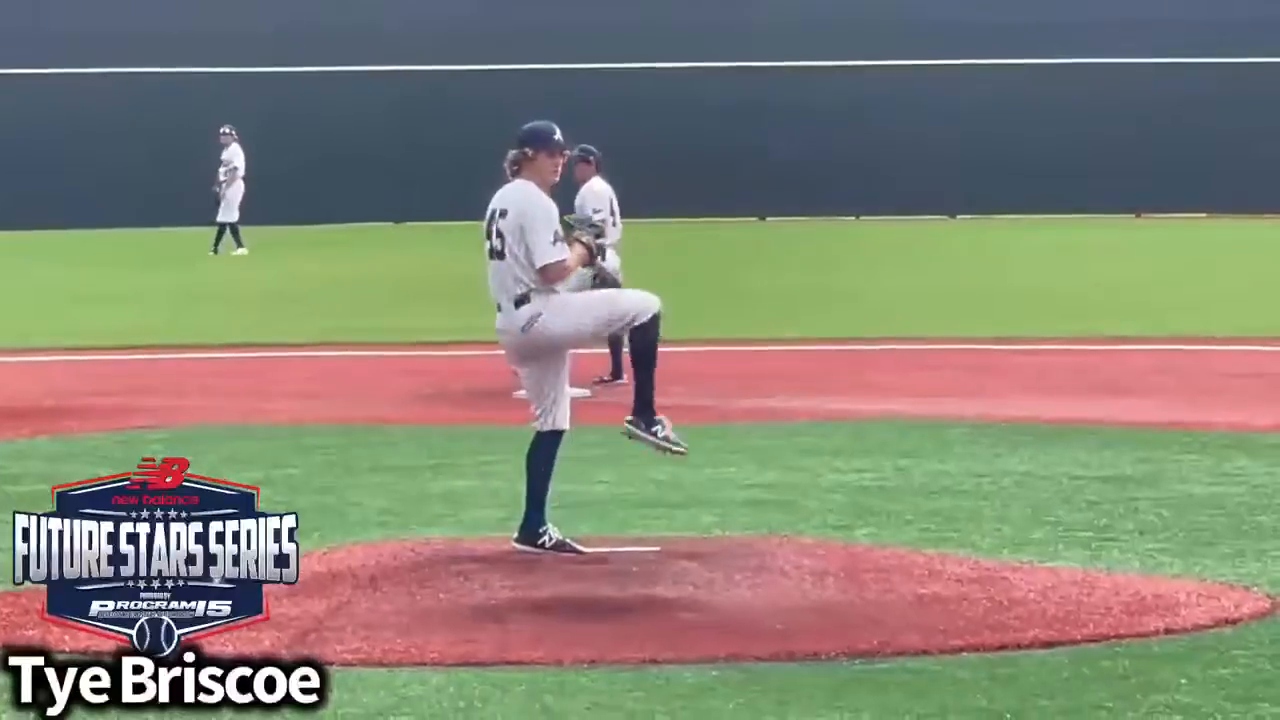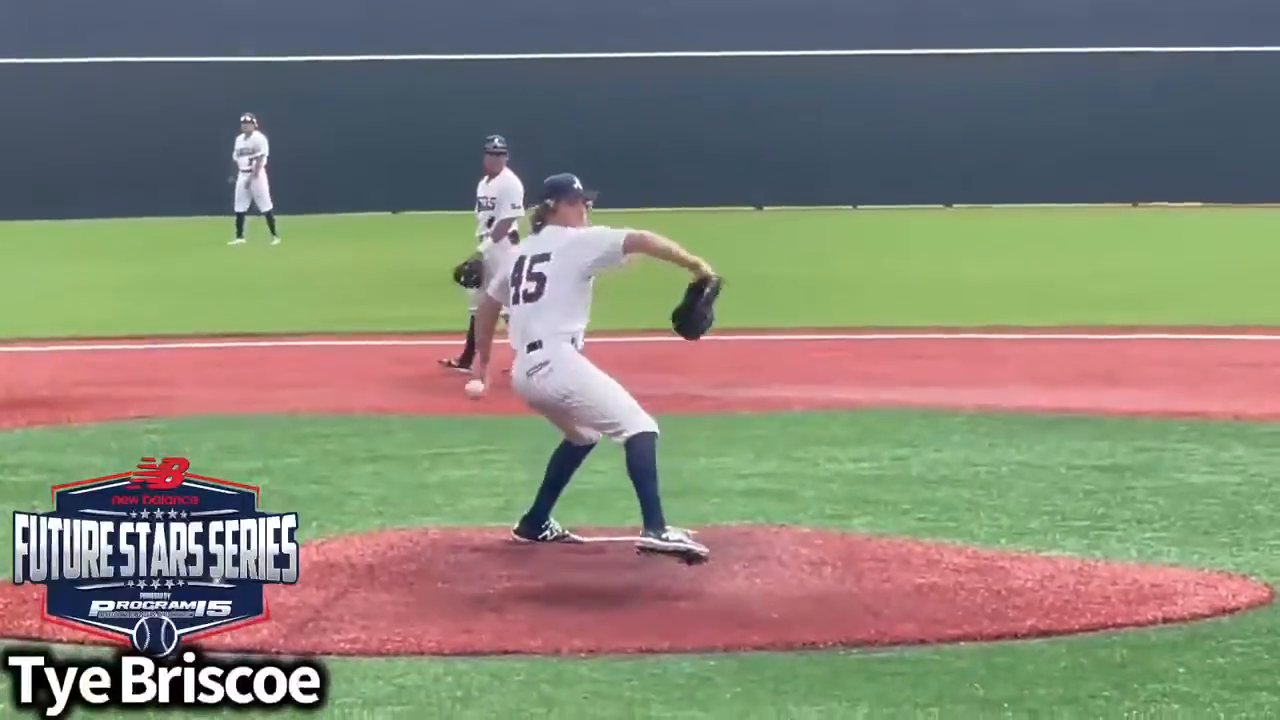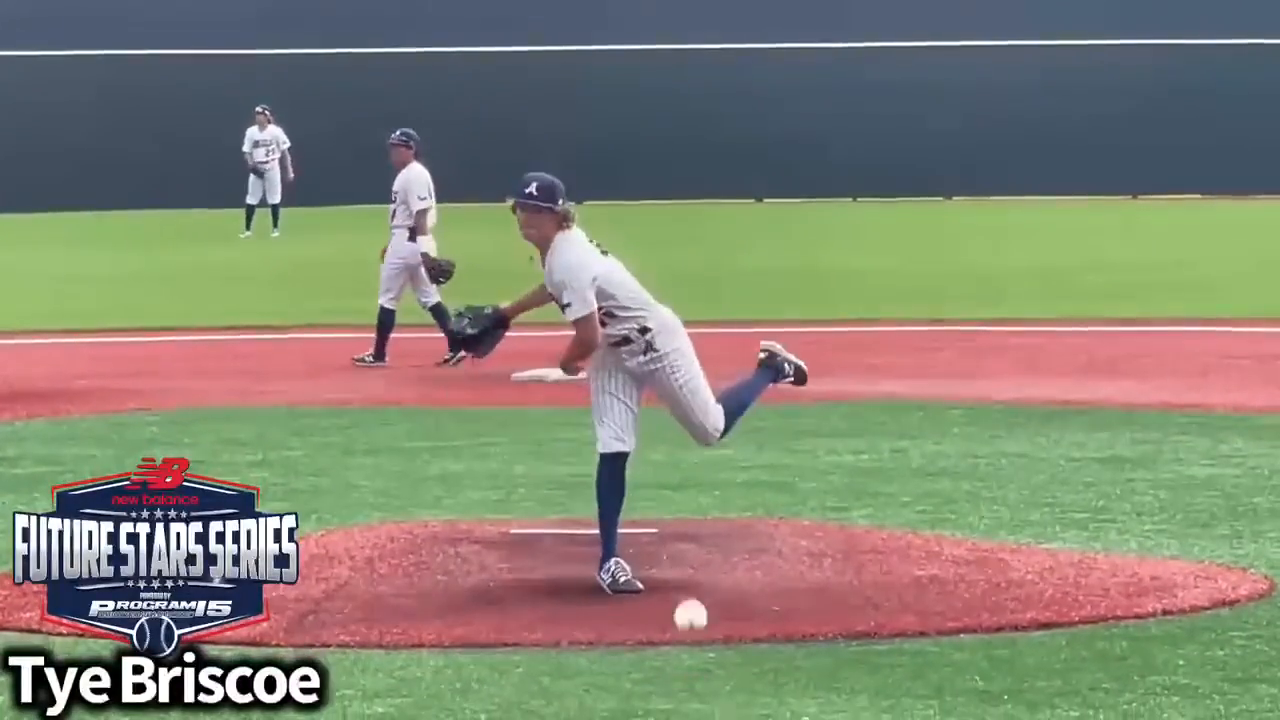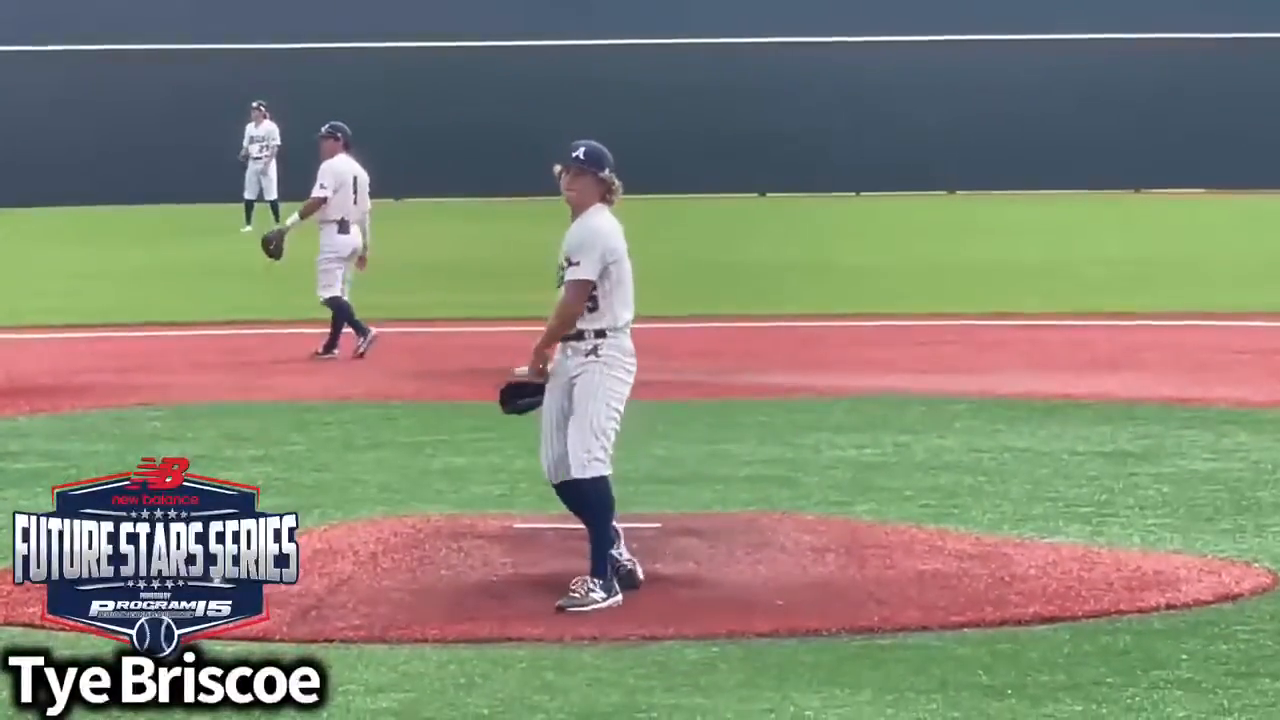
dt=0.7s
person 1, frame 1
left shoulder: (500, 200)
right shoulder: (535, 202)
right elbow: (552, 272)
left wrist: (566, 246)
right wrist: (580, 251)
left hip: (513, 327)
right hip: (543, 318)
left knee: (550, 422)
right knee: (645, 308)
left ankle: (533, 529)
right ankle: (645, 418)
person 1, frame 2
left shoulder: (522, 252)
right shoulder: (578, 243)
left elbow: (488, 304)
right elbow: (639, 240)
left wrist: (482, 361)
right wrist: (695, 264)
left hip: (526, 373)
right hip: (557, 365)
left knee: (583, 436)
right knee: (640, 429)
left ankle: (534, 523)
right ankle: (654, 527)
person 1, frame 3
left shoulder: (569, 259)
right shoulder: (558, 244)
left elbow: (587, 336)
left wrist: (569, 361)
right wrist: (513, 308)
left hip: (656, 344)
right hip: (613, 351)
left knee: (711, 428)
right knee: (611, 450)
left ankle: (772, 368)
right ankle: (608, 559)
person 1, frame 4
left shoulder: (595, 229)
right shoulder: (581, 230)
left elbow: (573, 305)
left wrist: (540, 348)
right wrist: (551, 355)
left hip: (602, 358)
right hip: (571, 356)
left knee: (586, 464)
right knee: (559, 469)
left ankle: (603, 578)
right ankle: (611, 546)
person 2, frame 1
left shoulder: (591, 190)
right shoulder: (605, 189)
left elbow: (597, 228)
left wrist: (598, 263)
left hip: (597, 259)
right hip: (608, 259)
right ankle: (616, 373)
person 2, frame 2
left shoulder: (510, 183)
right shoulder: (484, 182)
left elbow: (506, 222)
left wrist: (482, 250)
left hip: (502, 249)
right hip: (487, 250)
right knee: (477, 304)
right ankle: (466, 359)
person 2, frame 3
left shoulder: (412, 176)
right shoulder: (414, 173)
left elbow: (421, 214)
left wrist: (425, 251)
right wrist: (399, 245)
left hip: (408, 243)
right hip: (417, 243)
left knee: (388, 298)
right knee: (428, 297)
left ankle: (378, 354)
right ankle: (455, 346)
person 2, frame 4
left shoulder: (331, 166)
right shoulder: (360, 170)
left elbow: (317, 202)
right elbow: (365, 211)
left wrist: (289, 223)
right wrist: (365, 246)
left hip: (335, 234)
right hip: (353, 234)
left knee: (329, 293)
right knee: (339, 292)
left ankle: (363, 332)
right ankle: (331, 345)
